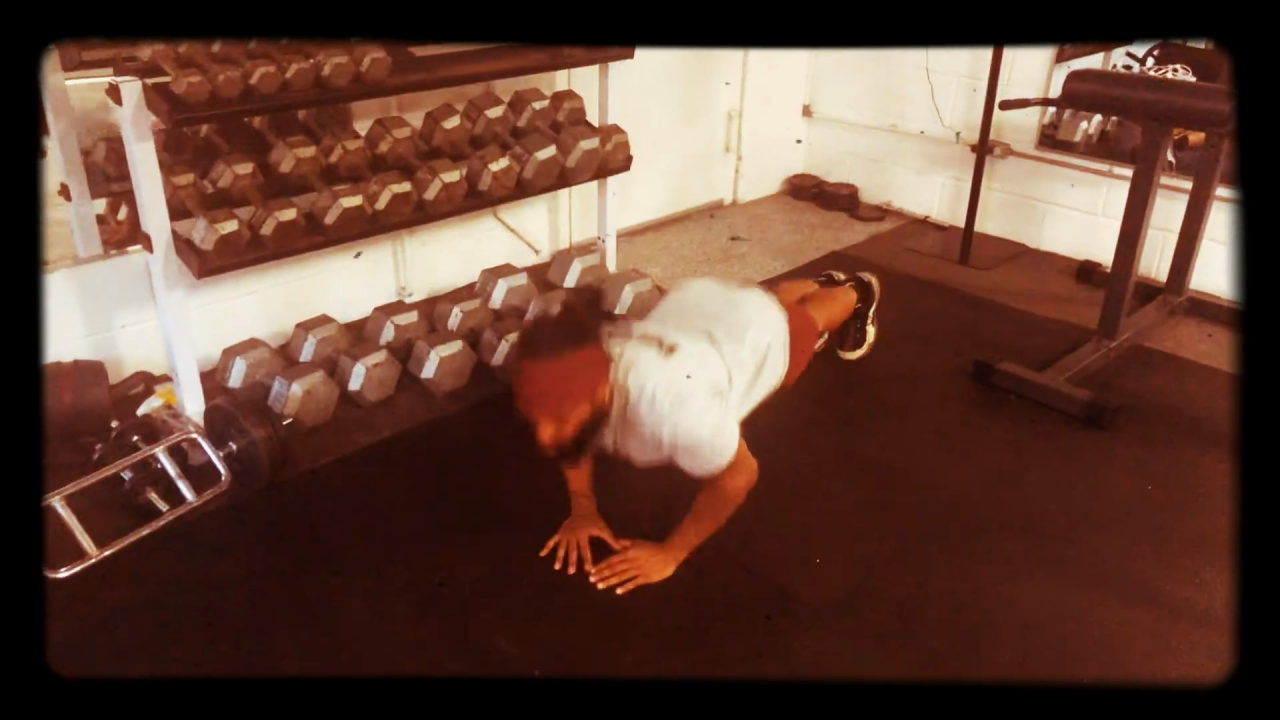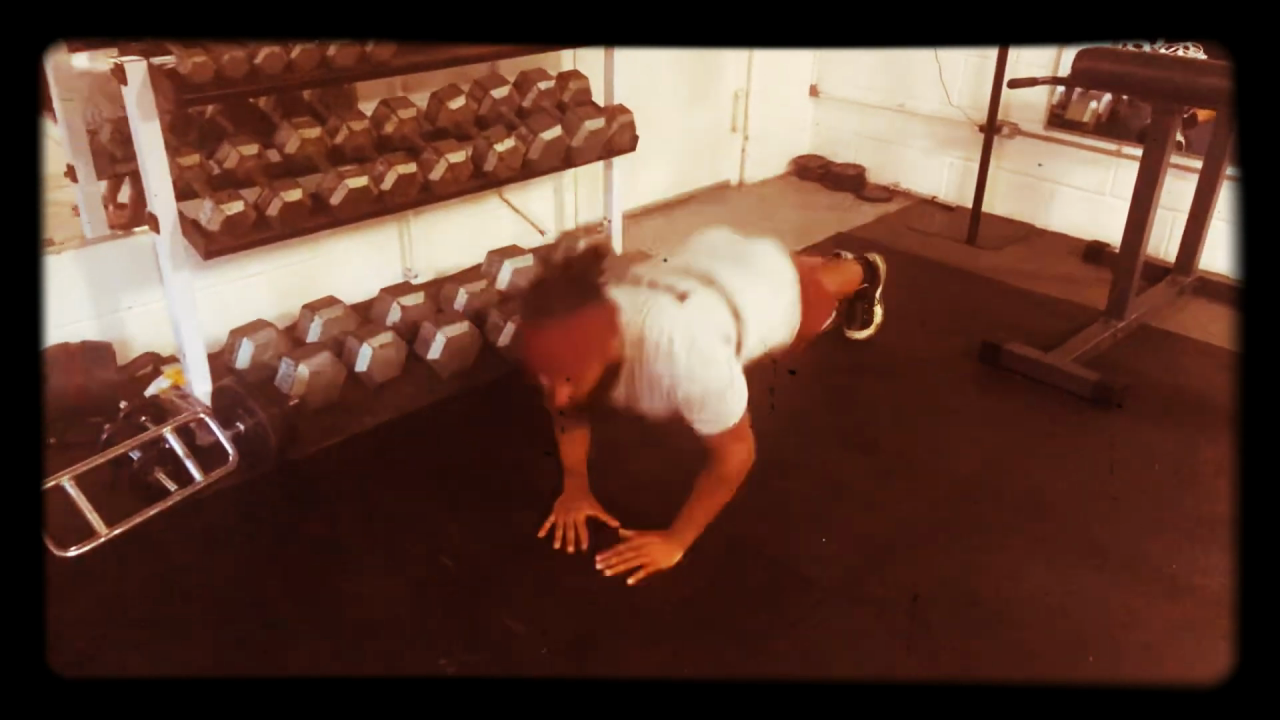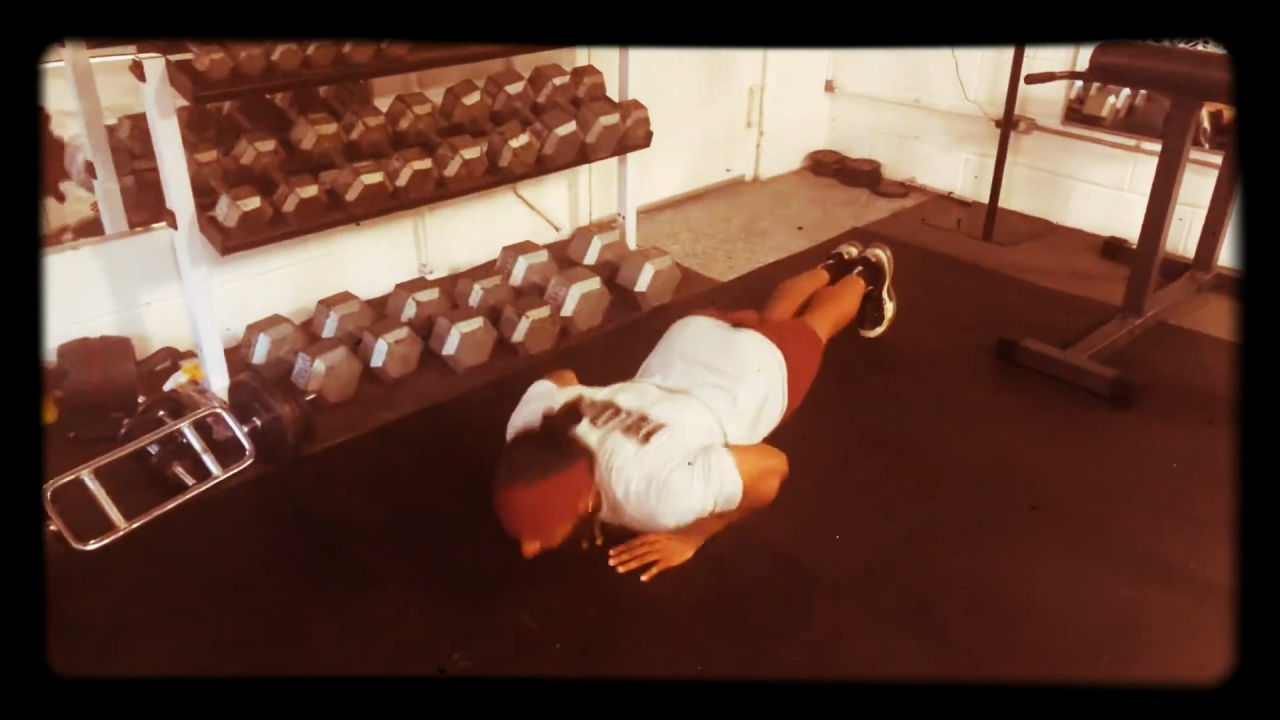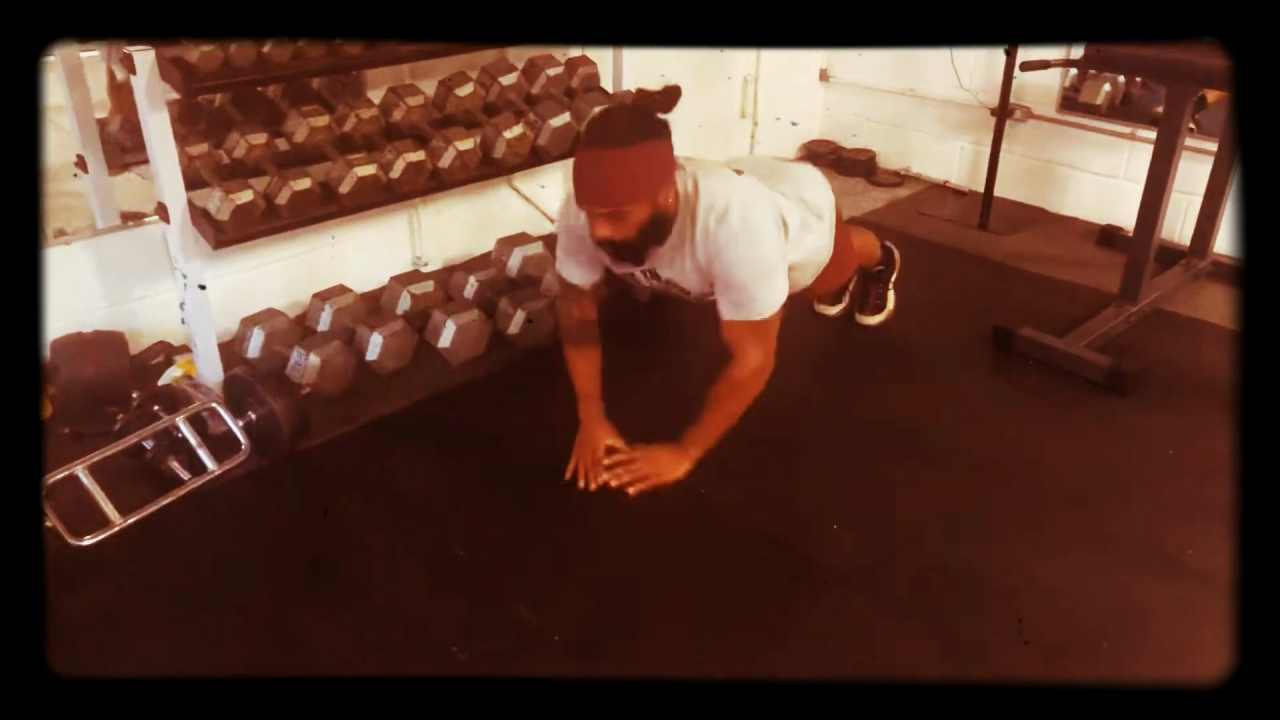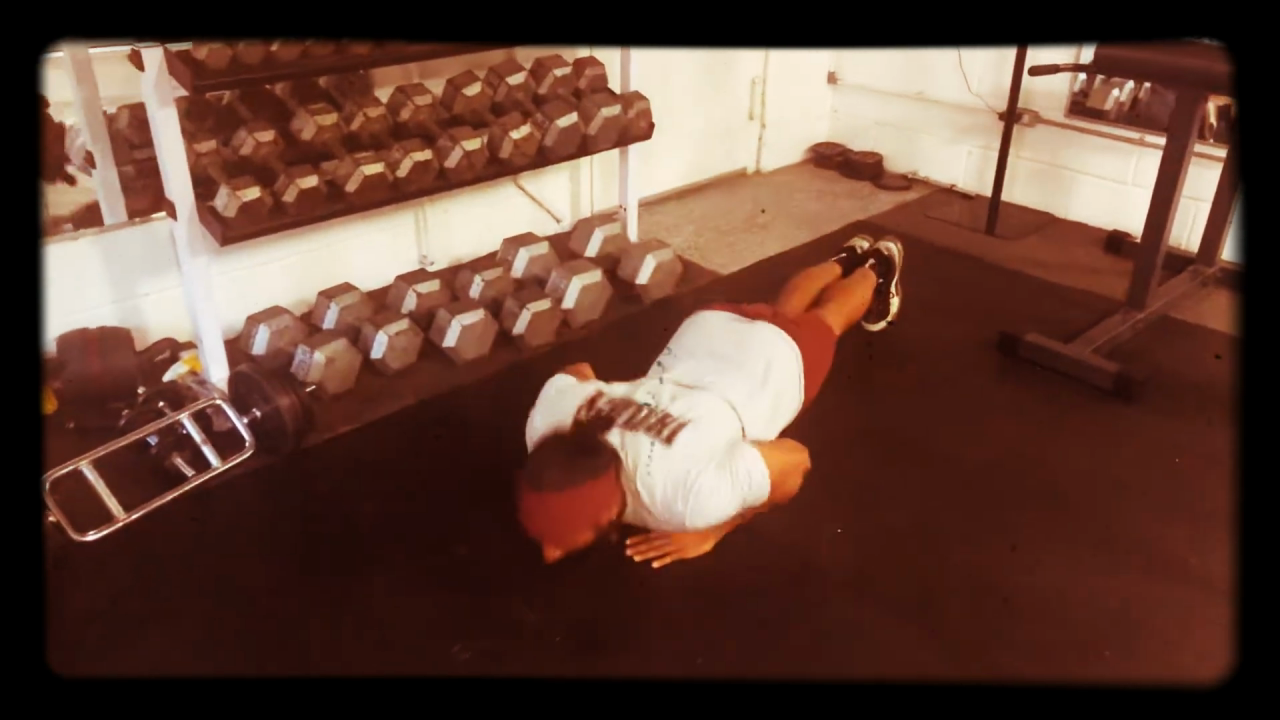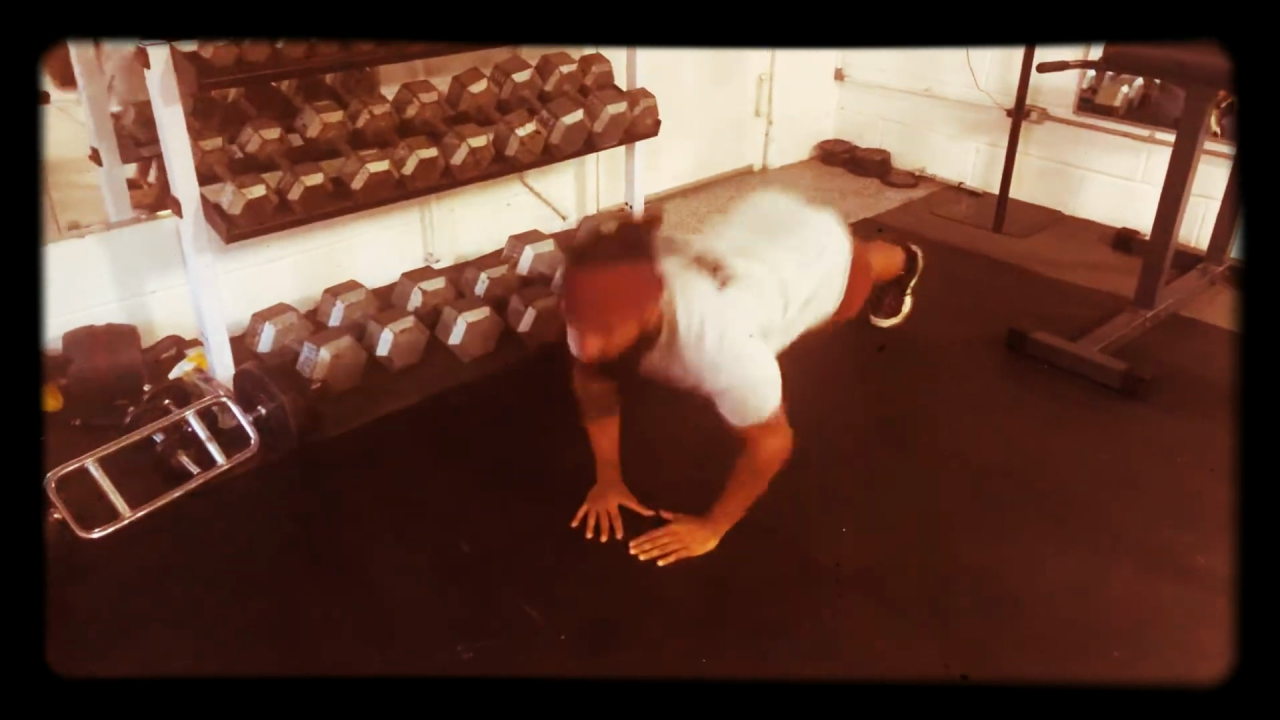
dt=0.5s
person 1, frame 1
left shoulder: (673, 408)
right shoulder: (542, 374)
left elbow: (741, 475)
left wrist: (670, 552)
right wrist: (583, 510)
left hip: (761, 329)
right hip: (692, 301)
left knee: (808, 322)
left ankle: (857, 290)
right ankle: (826, 281)
person 1, frame 2
left shoulder: (685, 356)
right shoulder: (548, 327)
left elbow: (736, 451)
right elbow: (562, 400)
left wrist: (676, 538)
right wrist: (575, 487)
left hip: (771, 277)
right hip: (703, 261)
left knee: (823, 286)
left ankle: (865, 269)
right ankle: (832, 259)
person 1, frame 3
left shoulder: (657, 490)
right shoulder: (533, 425)
left elbow: (773, 470)
left wrist: (691, 538)
left hip: (764, 364)
right hip: (691, 337)
left knee: (813, 324)
right knee: (776, 312)
left ankle: (868, 271)
right ankle: (837, 263)
person 1, frame 4
left shoulder: (735, 220)
right shoulder: (585, 208)
left elbow: (753, 357)
right elbow: (575, 300)
left wrist: (685, 453)
right wrist: (590, 417)
left hip: (805, 208)
left knee: (846, 253)
left ankle: (880, 259)
right ankle: (844, 281)
person 1, frame 5
left shoulder: (683, 495)
right shoulder: (548, 426)
left elbow: (796, 462)
left wrist: (710, 532)
left hip: (777, 358)
right hip: (707, 331)
left knee: (826, 316)
right knee: (785, 309)
left ankle: (878, 265)
right ankle: (849, 257)
person 1, frame 6
left shoulder: (719, 342)
right shoulder: (595, 300)
left elbow: (771, 443)
right elbow: (594, 376)
left wrist: (712, 527)
right wrist: (608, 478)
left hip: (821, 244)
left knee: (866, 263)
left ankle: (903, 258)
